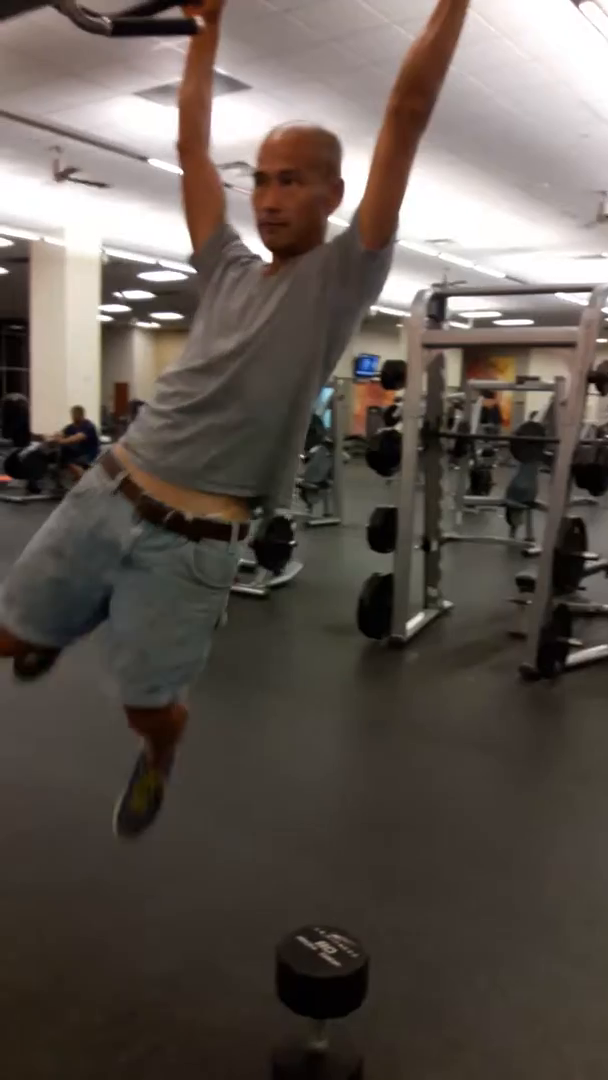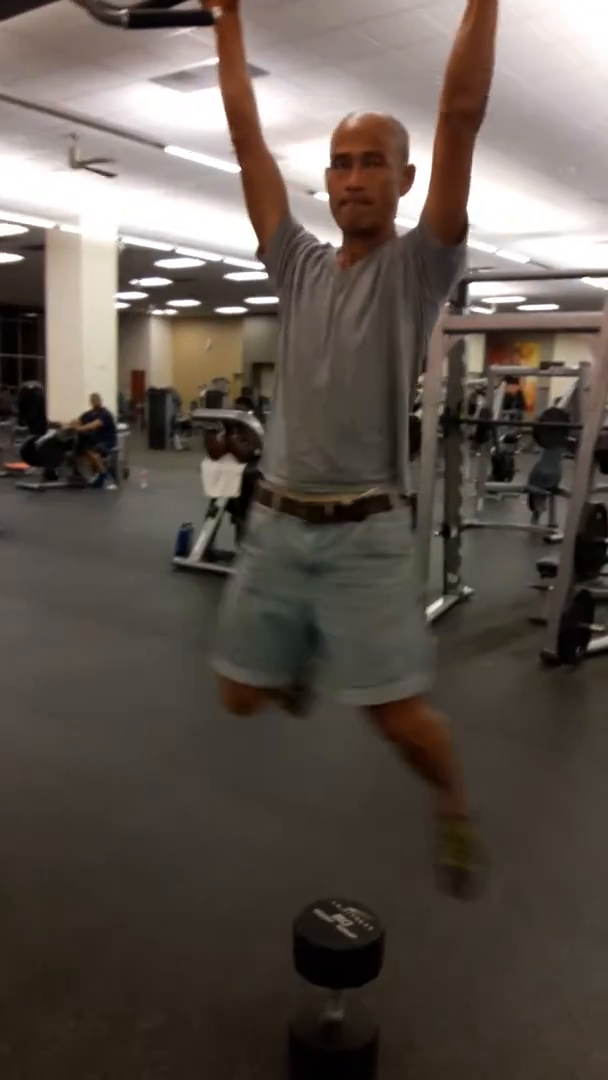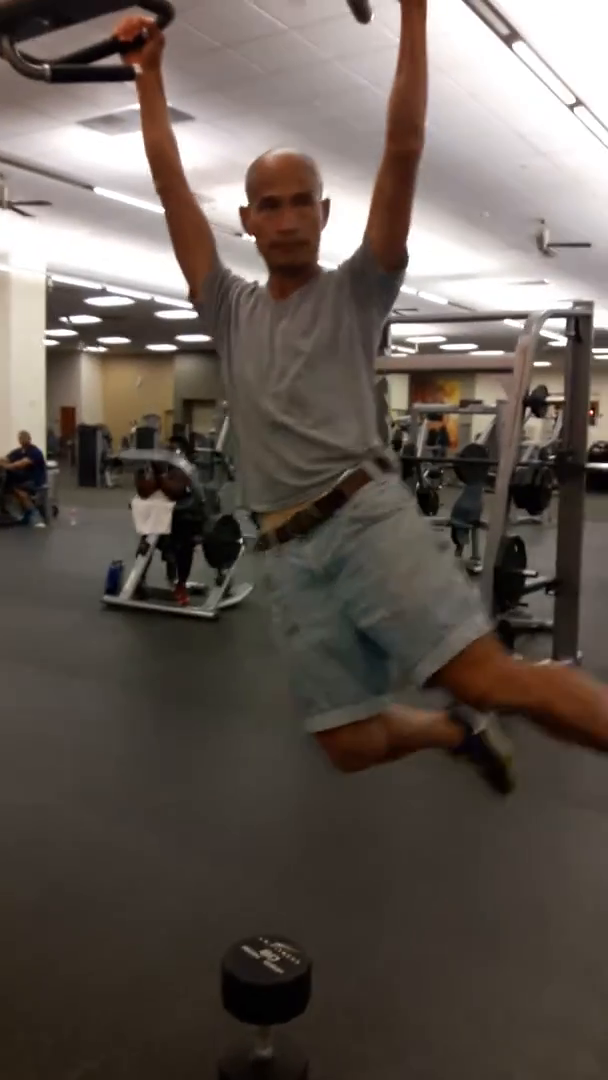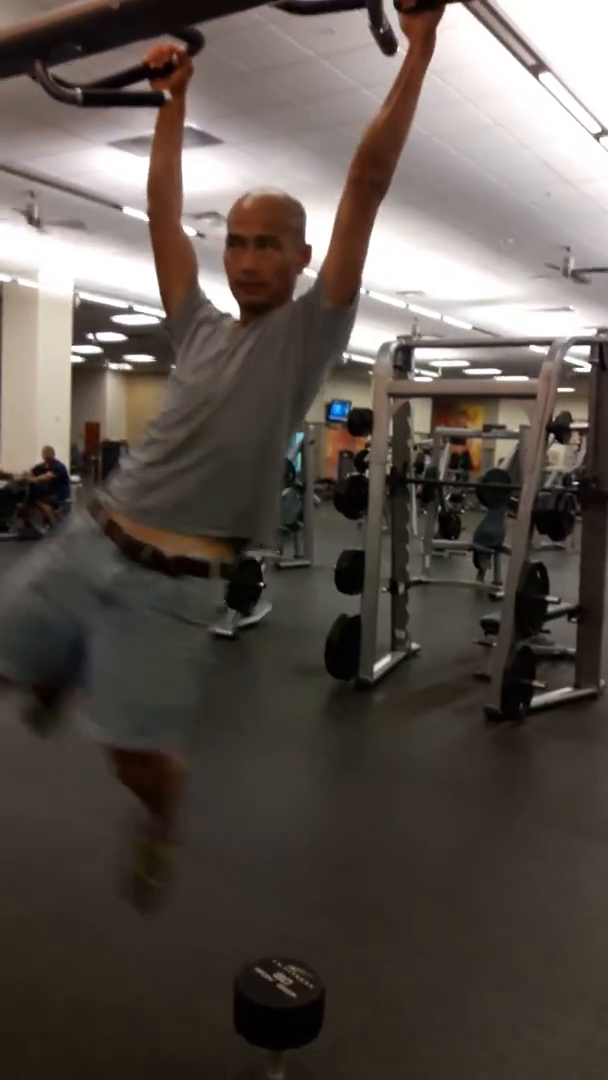
dt=0.5s
person 1, frame 1
left shoulder: (344, 275)
right shoulder: (227, 271)
left elbow: (405, 116)
right elbow: (192, 149)
left hip: (187, 541)
right hip: (105, 496)
left knee: (148, 704)
left ankle: (157, 760)
right ankle: (68, 624)
person 1, frame 2
left shoulder: (421, 264)
right shoulder: (300, 261)
left elbow: (461, 117)
right elbow: (247, 140)
left hip: (365, 537)
right hip: (278, 526)
left knee: (396, 712)
right knee: (243, 695)
left ankle: (453, 812)
right ankle: (306, 665)
person 1, frame 3
left shoulder: (355, 290)
right shoulder: (230, 308)
left elbow: (404, 148)
right elbow: (172, 187)
right wrist: (148, 78)
left hip: (365, 519)
right hip: (293, 554)
left knee: (496, 679)
right knee: (355, 744)
right ankle: (455, 733)
person 1, frame 4
left shoulder: (311, 332)
right shoulder: (201, 329)
left elbow: (364, 189)
right elbow: (162, 216)
right wrist: (174, 107)
left hip: (167, 584)
right hip: (88, 543)
left knee: (139, 755)
left ankle: (159, 826)
